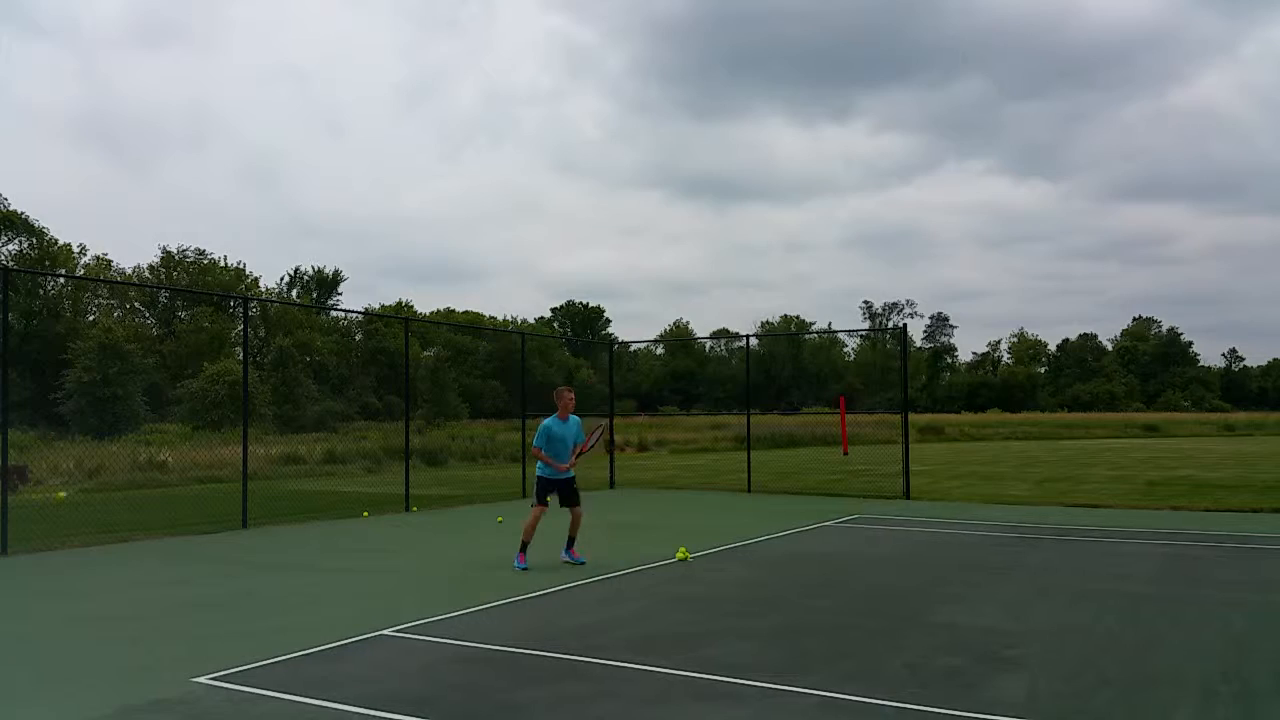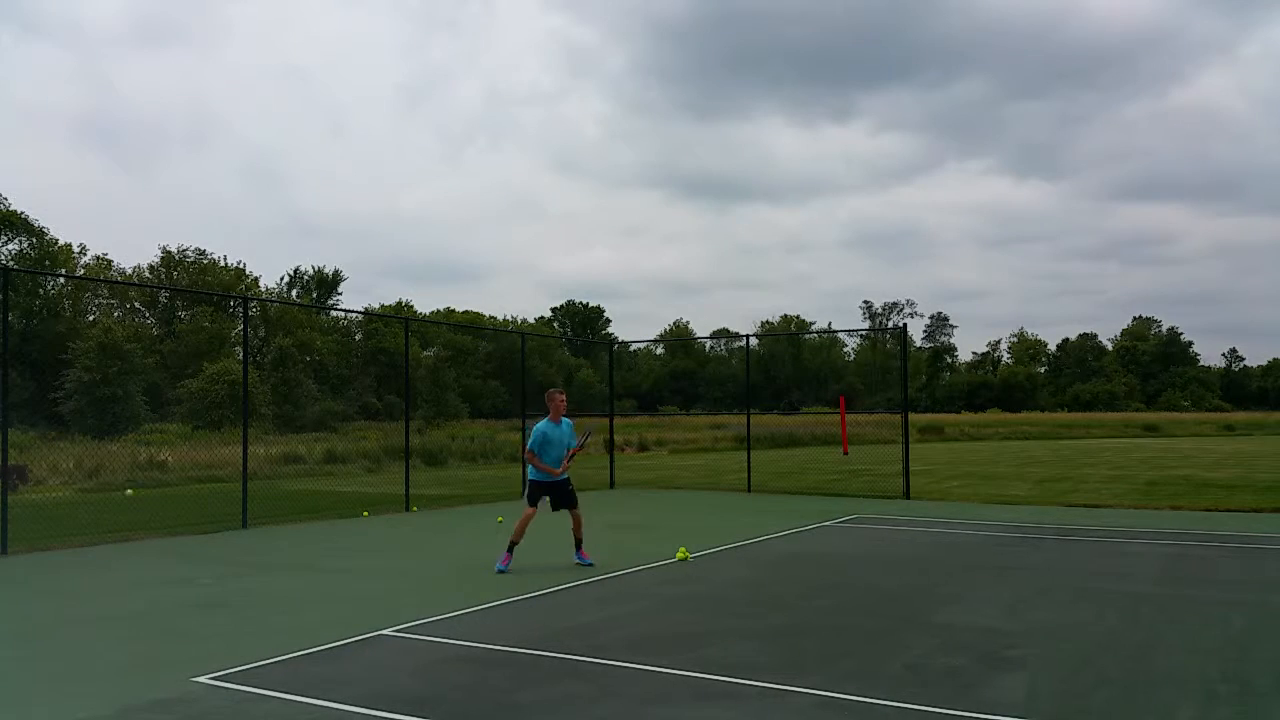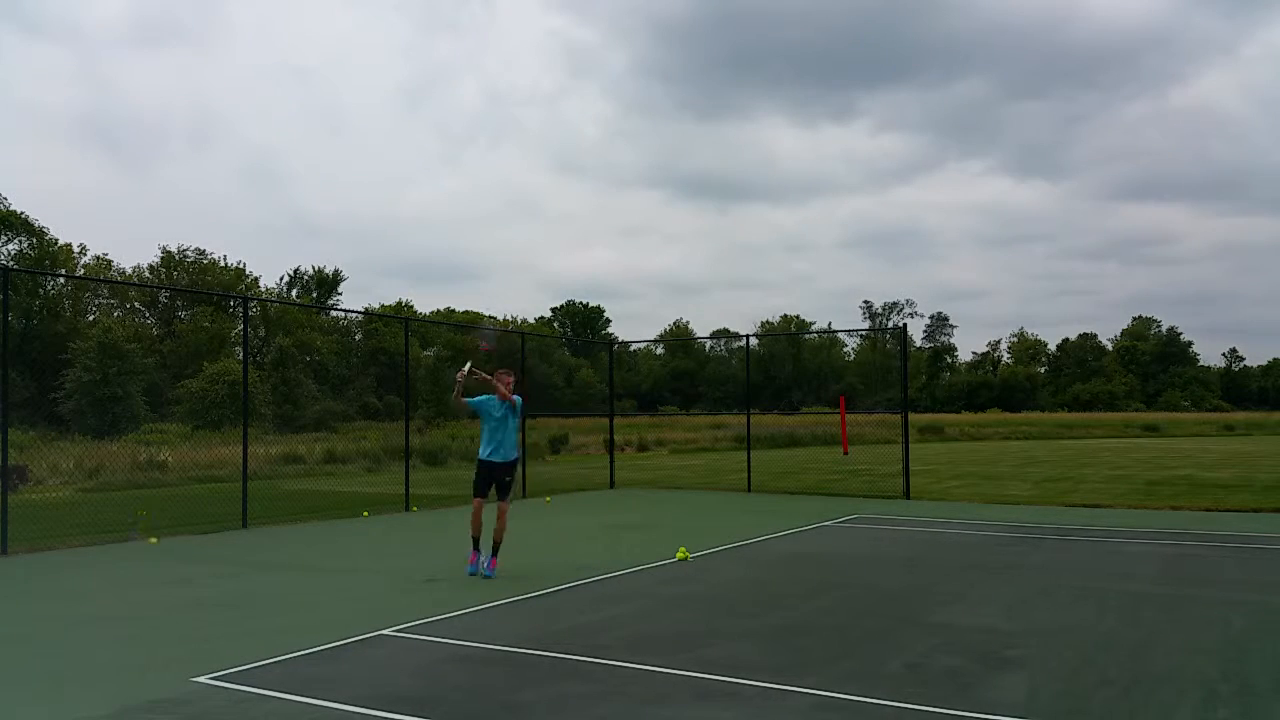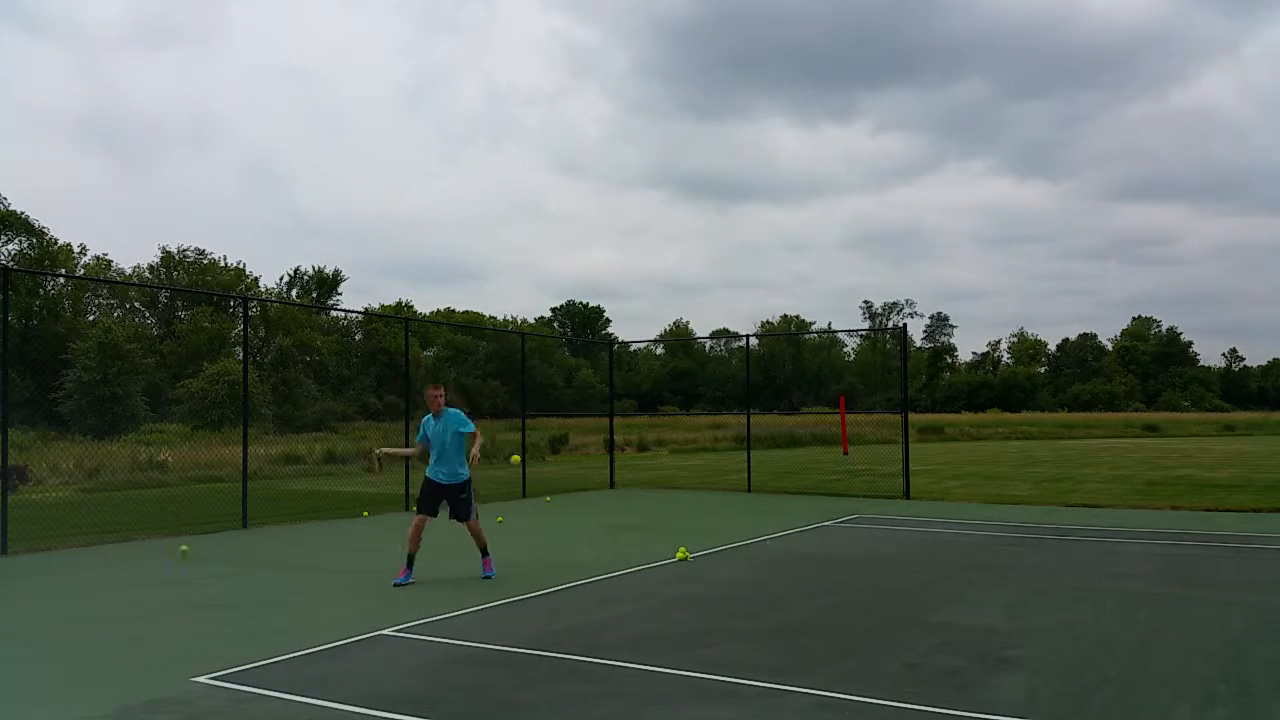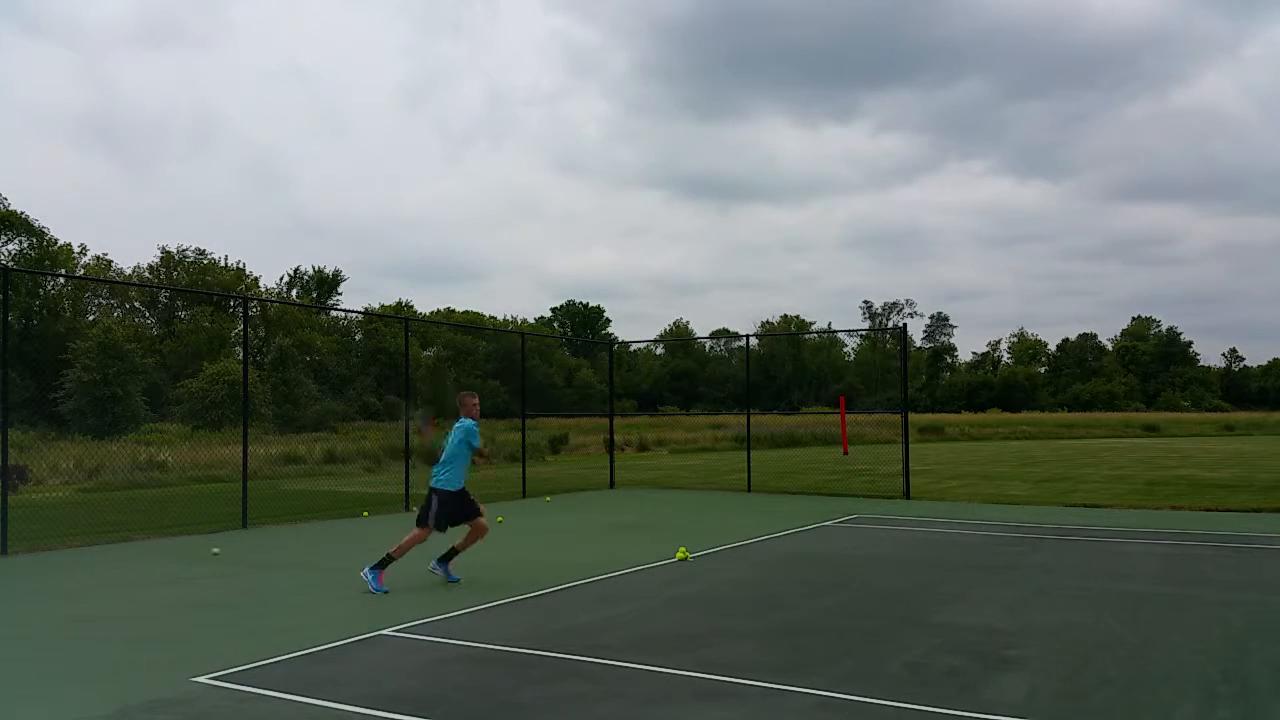
dt=0.5s
person 1, frame 1
left shoulder: (576, 421)
right shoulder: (547, 425)
left elbow: (579, 445)
right elbow: (535, 452)
left wrist: (573, 459)
right wrist: (556, 466)
left hip: (567, 475)
right hip: (546, 475)
left knee: (577, 513)
right knee: (537, 512)
left ankle: (568, 550)
right ankle: (521, 554)
person 1, frame 2
left shoulder: (568, 424)
right shoulder: (540, 429)
left elbow: (571, 449)
right elbow: (528, 455)
left wrist: (566, 463)
right wrist: (550, 470)
left hip: (561, 478)
right hip: (537, 478)
left knee: (576, 514)
right knee: (528, 514)
left ankle: (579, 552)
right ankle: (508, 554)
person 1, frame 3
left shoulder: (516, 401)
right shoulder: (485, 401)
left elbow: (508, 397)
right elbow: (458, 402)
left wrist: (487, 378)
right wrist: (459, 385)
left hip: (507, 461)
right hip: (486, 460)
left knee: (502, 510)
right knee: (477, 506)
left ankle: (492, 558)
right ankle: (476, 552)
person 1, frame 4
left shoulder: (456, 415)
right shoulder: (426, 423)
left elbow: (477, 436)
right elbow: (420, 451)
left wrist: (475, 448)
right wrist: (390, 451)
left hip: (459, 479)
right hip: (434, 479)
left knee: (472, 526)
right knee: (419, 523)
left ankle: (486, 558)
right ankle: (408, 570)
person 1, frame 5
left shoulder: (461, 426)
right shoulder: (469, 426)
right elbow: (482, 452)
left hip: (457, 489)
right hip: (443, 489)
left knee: (481, 527)
right knee: (420, 534)
left ankle: (442, 562)
right ankle: (375, 570)
